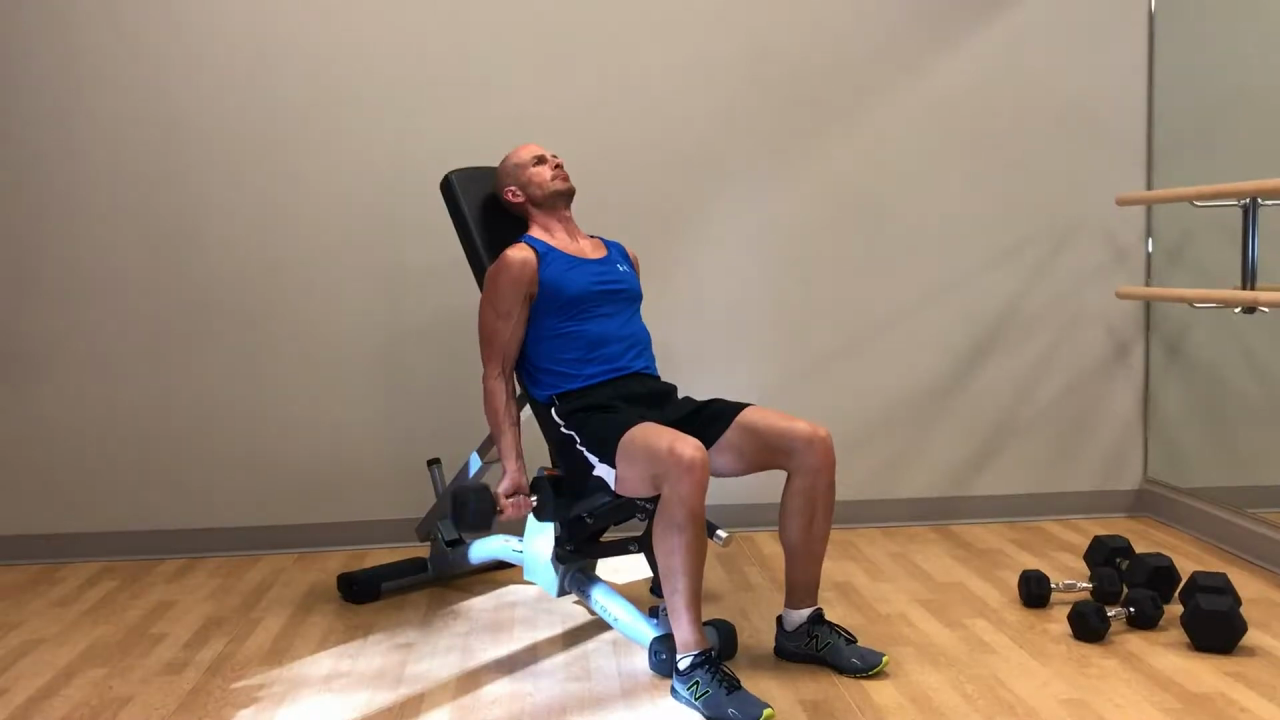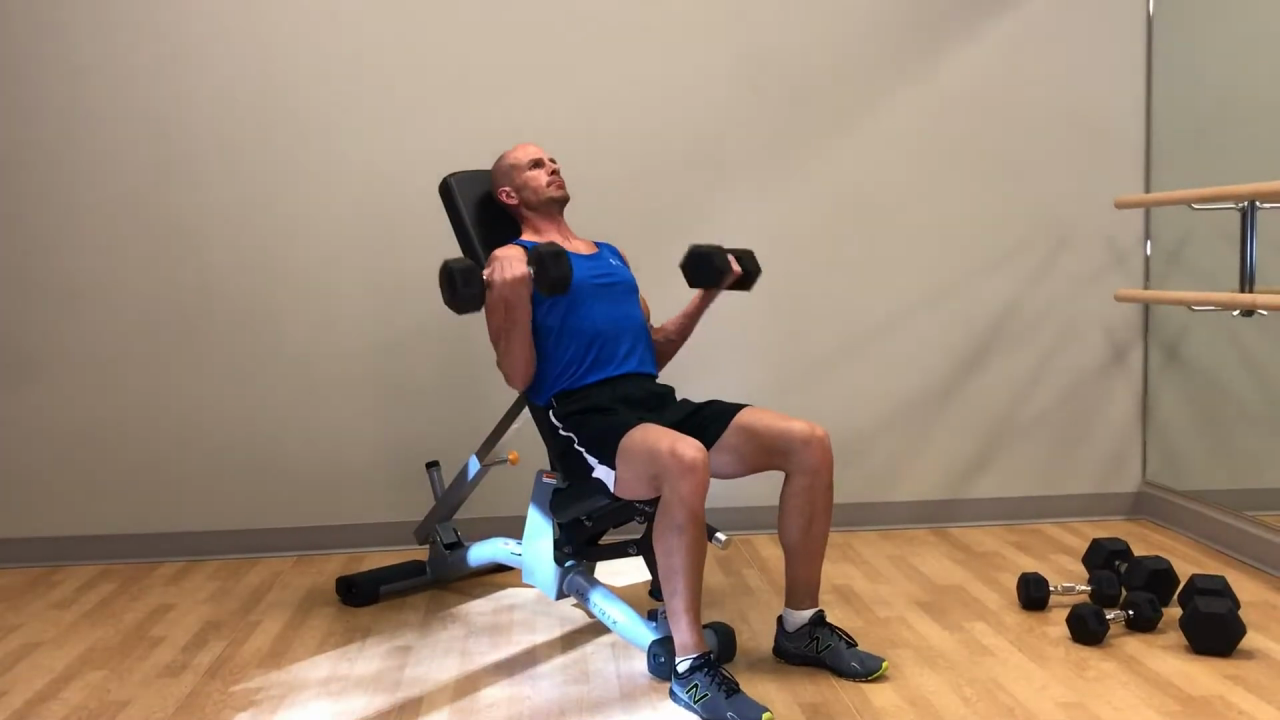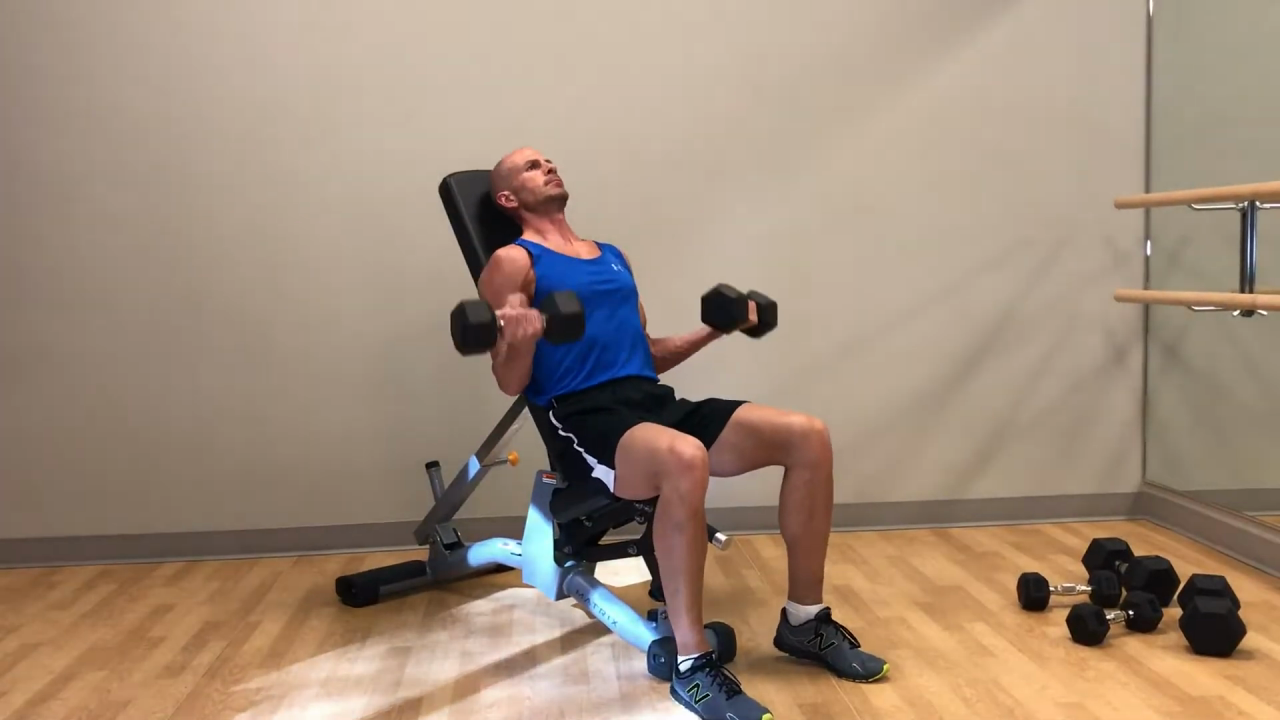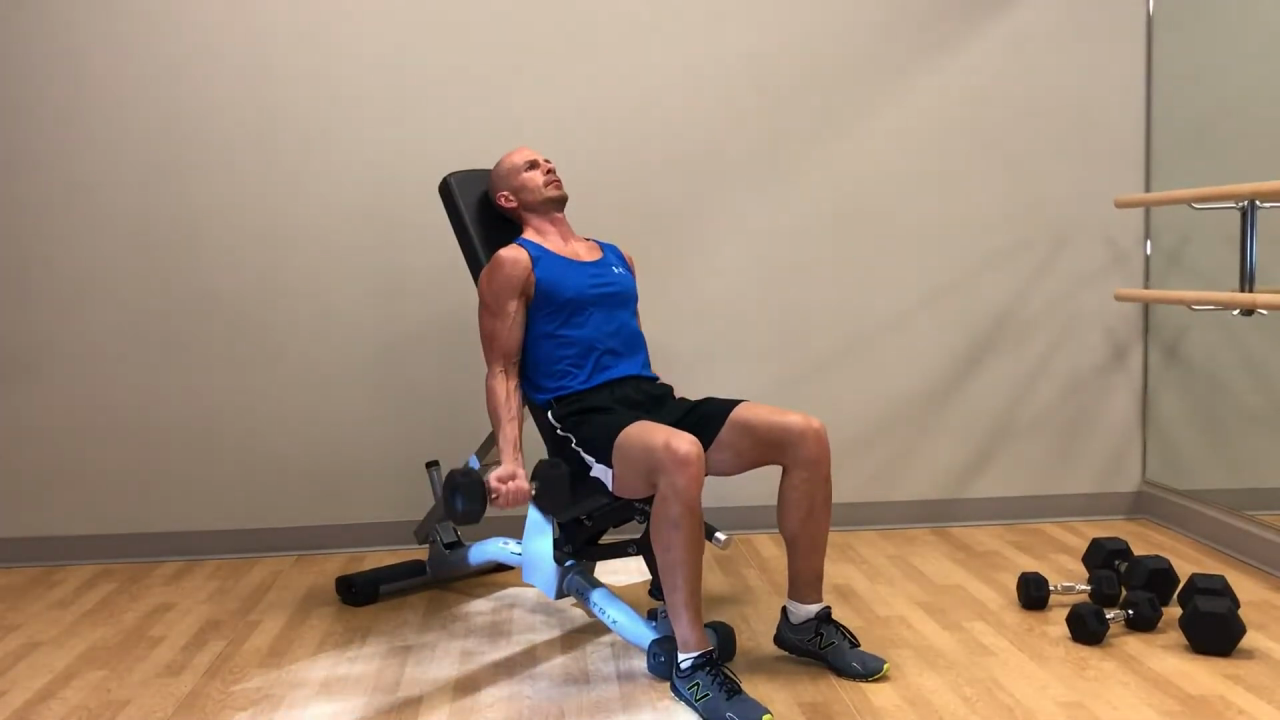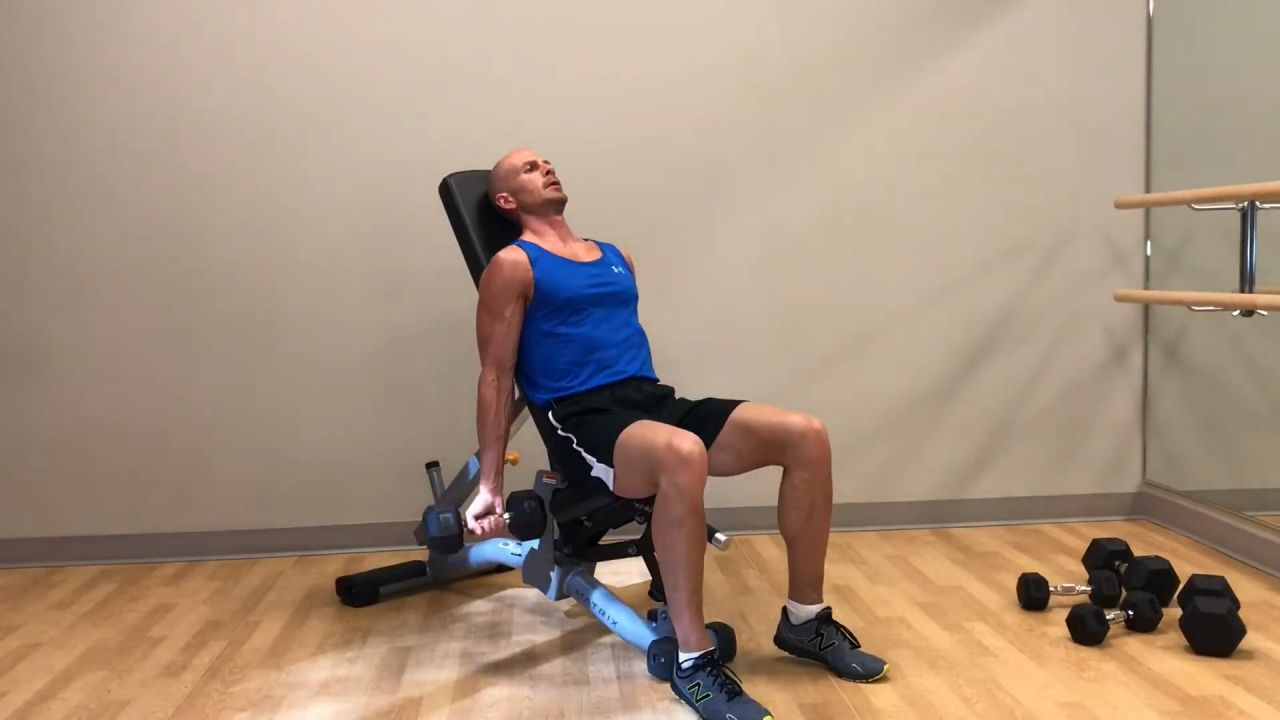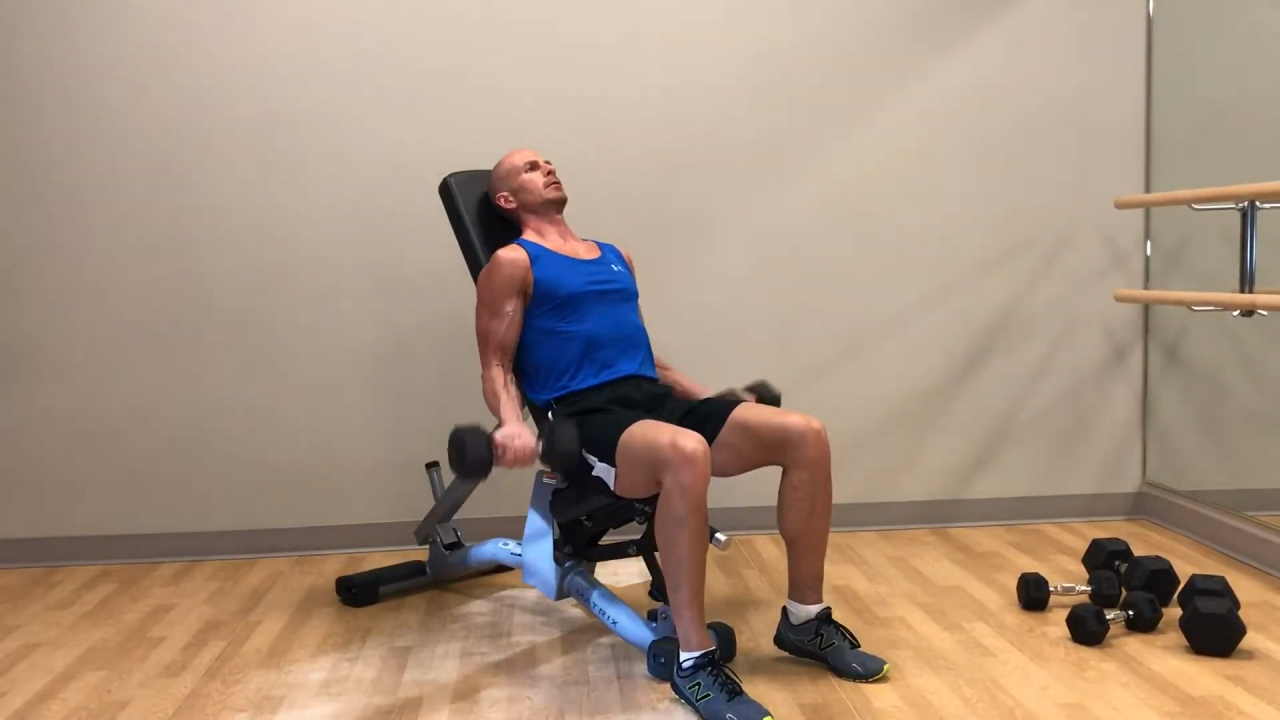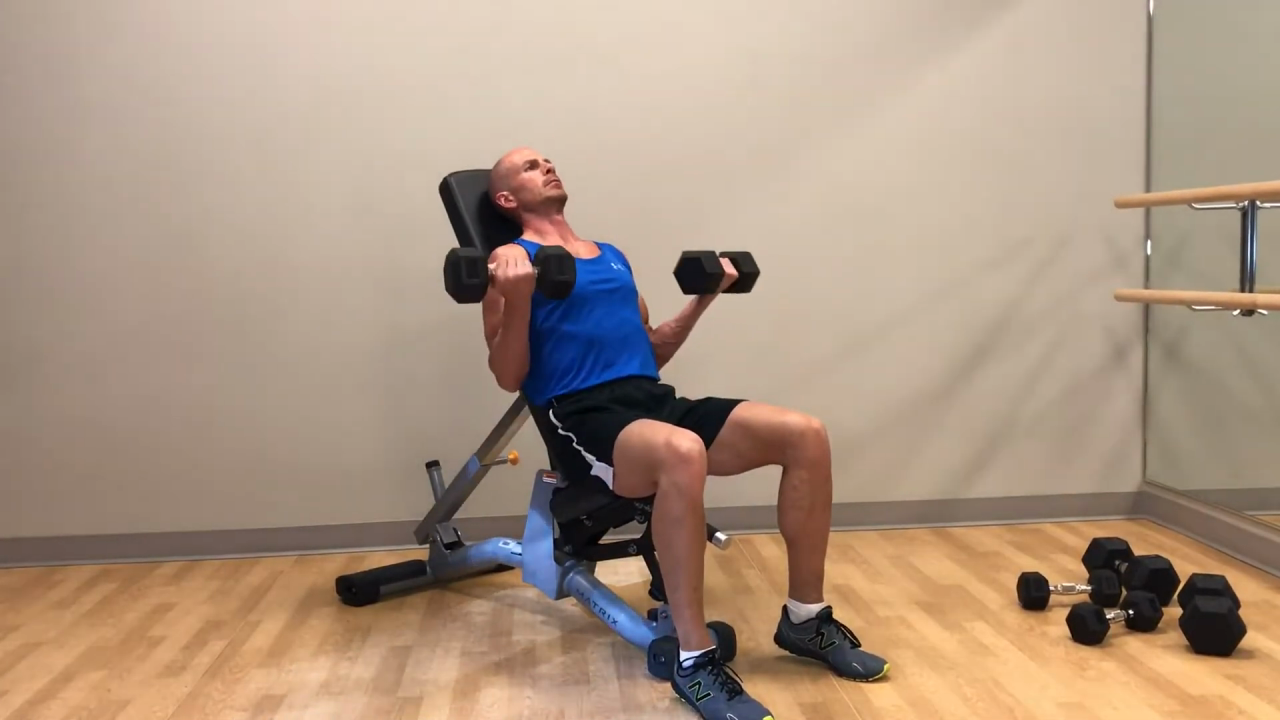
dt=0.7s
person 1, frame 1
left shoulder: (621, 255)
right shoulder: (519, 263)
right elbow: (497, 372)
right wrist: (513, 466)
left hip: (657, 398)
right hip: (588, 416)
left knee: (811, 443)
right knee: (685, 460)
left ankle: (801, 624)
right ankle: (692, 662)
person 1, frame 2
left shoulder: (611, 255)
right shoulder: (511, 260)
right elbow: (520, 378)
left wrist: (704, 298)
right wrist: (514, 301)
left hip: (654, 400)
right hip: (585, 418)
left knee: (809, 444)
right knee: (685, 462)
left ankle: (801, 625)
right ankle: (691, 666)
person 1, frame 3
left shoulder: (613, 257)
right shoulder: (513, 263)
right elbow: (510, 380)
left wrist: (712, 330)
right wrist: (519, 342)
left hip: (654, 401)
right hip: (586, 418)
left knee: (807, 436)
right knee: (684, 459)
left ankle: (804, 620)
right ankle: (692, 664)
person 1, frame 4
left shoulder: (616, 257)
right shoulder: (513, 264)
right elbow: (503, 371)
left wrist: (691, 410)
right wrist: (510, 460)
left hip: (651, 398)
right hip: (584, 418)
left knee: (805, 436)
right knee: (679, 455)
left ankle: (804, 618)
right ankle: (693, 662)
person 1, frame 5
left shoulder: (616, 258)
right shoulder: (514, 266)
right elbow: (496, 378)
right wrist: (489, 487)
left hip: (653, 401)
right hip: (586, 420)
left knee: (806, 436)
right knee: (682, 455)
left ankle: (806, 620)
right ankle: (693, 661)
person 1, frame 6
left shoulder: (615, 257)
right shoulder: (512, 263)
right elbow: (497, 364)
left wrist: (706, 395)
right wrist: (512, 425)
left hip: (652, 400)
right hip: (586, 419)
left knee: (805, 435)
right knee: (686, 454)
left ankle: (805, 619)
right ankle: (694, 661)
person 1, frame 7
left shoulder: (613, 257)
right shoulder: (512, 260)
right elbow: (508, 378)
left wrist: (702, 298)
right wrist: (516, 300)
left hip: (652, 400)
right hip: (585, 419)
left knee: (805, 434)
right knee: (681, 453)
left ankle: (805, 619)
right ankle: (695, 661)
